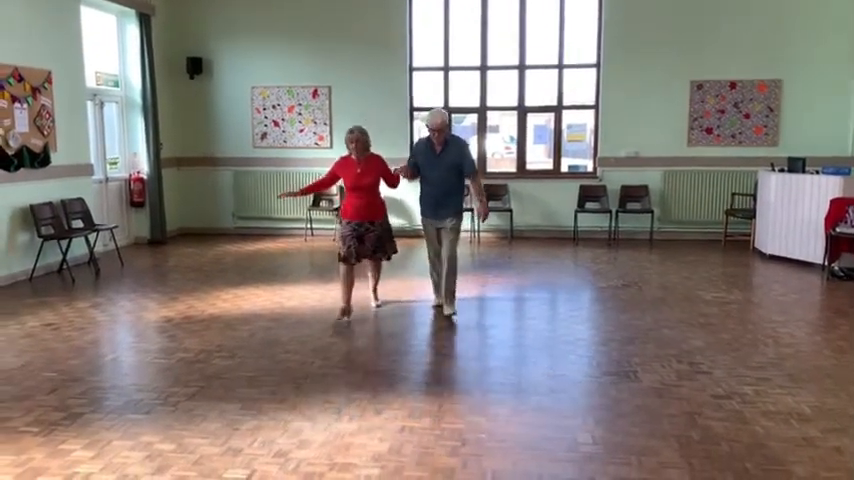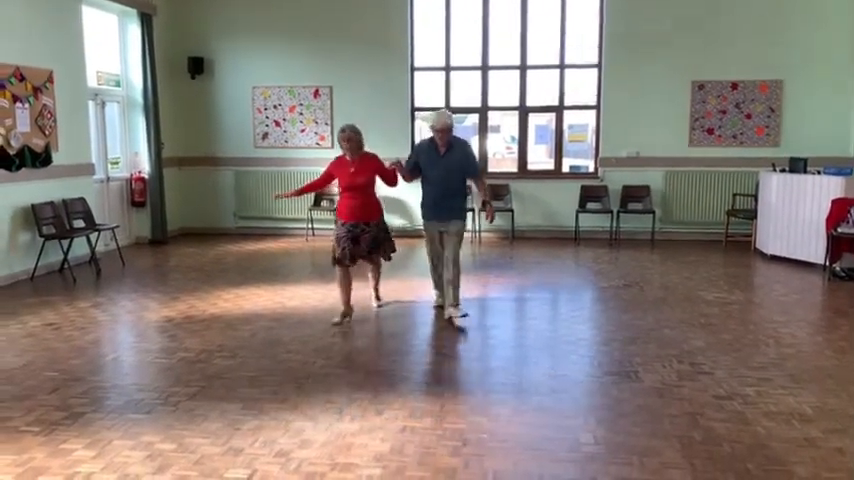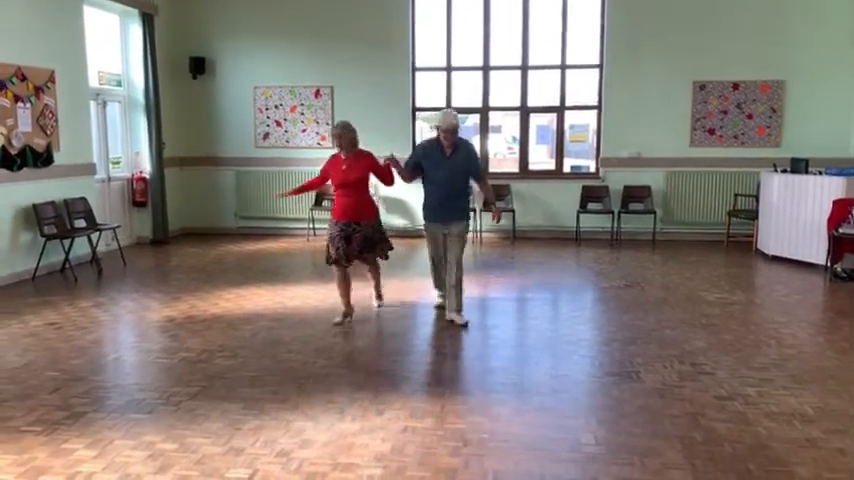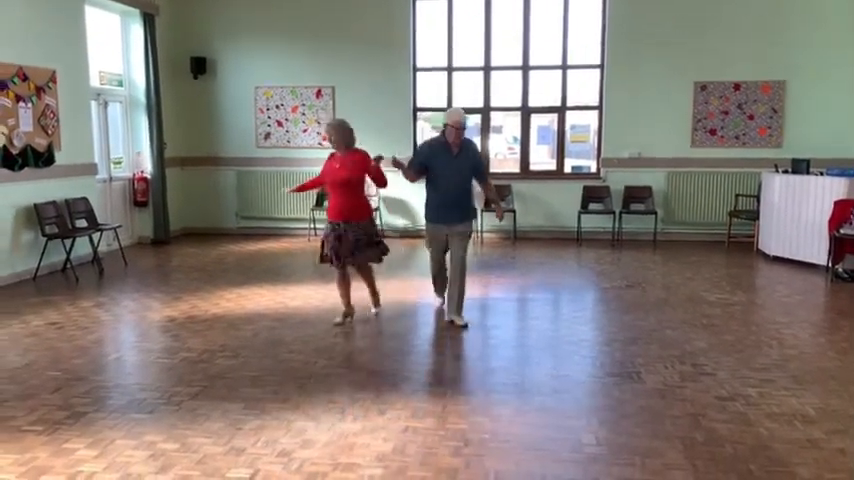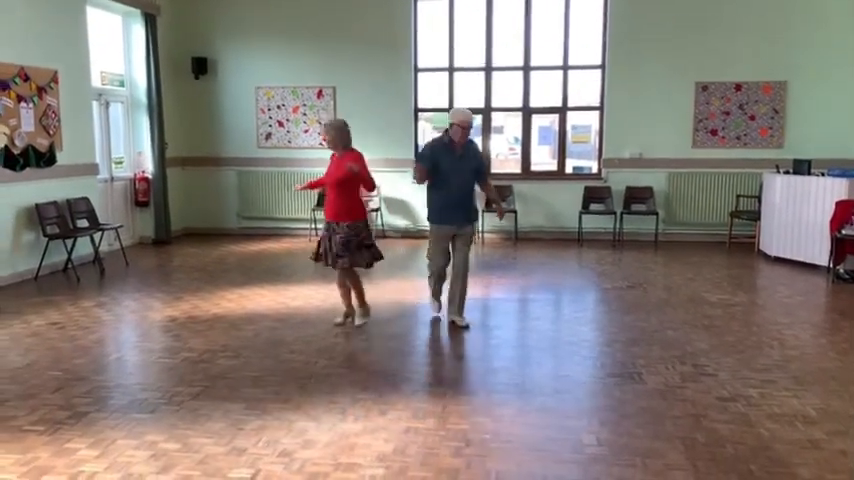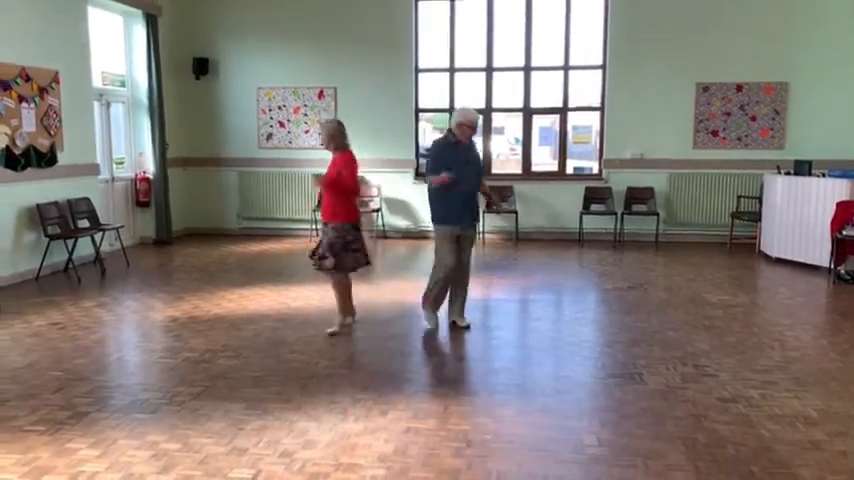
dt=0.1s
person 1, frame 1
left shoulder: (459, 146)
right shoulder: (420, 147)
left elbow: (473, 176)
right elbow: (413, 173)
left wrist: (481, 200)
right wrist: (405, 172)
left hip: (451, 212)
right hip: (428, 212)
left knee: (448, 255)
right knee: (434, 255)
left ankle: (448, 301)
right ankle: (439, 294)
person 1, frame 2
left shoulder: (463, 148)
right shoulder: (422, 148)
left elbow: (477, 178)
right elbow: (410, 176)
left wrist: (487, 202)
right wrist: (400, 169)
left hip: (455, 215)
right hip: (431, 214)
left knee: (452, 259)
right knee: (435, 257)
left ankle: (453, 307)
right ankle: (440, 294)
person 1, frame 3
left shoulder: (467, 149)
right shoulder: (424, 149)
left elbow: (481, 179)
right elbow: (409, 176)
left wrist: (492, 203)
right wrist: (397, 166)
left hip: (458, 217)
right hip: (433, 216)
left knee: (454, 262)
right knee: (437, 258)
left ankle: (454, 310)
right ankle: (441, 292)
person 1, frame 4
left shoulder: (471, 148)
right shoulder: (429, 148)
left elbow: (483, 179)
right elbow: (413, 176)
left wrist: (496, 202)
right wrist: (402, 167)
left hip: (463, 217)
right hip: (436, 217)
left knee: (458, 264)
right knee: (436, 257)
left ankle: (455, 312)
right ankle: (439, 292)
person 1, frame 5
left shoulder: (472, 148)
right shoulder: (434, 148)
left elbow: (482, 179)
right elbow: (422, 178)
left wrist: (496, 202)
right wrist: (419, 172)
left hip: (466, 217)
right hip: (440, 218)
left knee: (461, 265)
right knee: (439, 260)
left ankle: (456, 312)
right ankle: (435, 295)
person 1, frame 6
left shoulder: (470, 148)
right shoulder: (439, 148)
right elbow: (432, 181)
left wrist: (490, 197)
right wrist: (441, 178)
left hip: (468, 218)
right hip: (445, 219)
left knee: (462, 266)
right knee: (446, 263)
left ankle: (456, 314)
right ankle: (429, 306)
person 2, frame 1
left shoulder: (377, 161)
right shoulder: (343, 163)
left elbow: (392, 183)
right elbow: (324, 182)
left wrist: (398, 174)
right wrist: (299, 192)
left hip: (375, 218)
right hip: (351, 219)
left knee: (375, 258)
right knee: (347, 262)
left ankle: (373, 292)
right ankle: (345, 307)
person 2, frame 2
left shoulder: (371, 159)
right shoulder: (337, 163)
left elbow: (391, 182)
right elbow: (319, 182)
left wrist: (393, 169)
right wrist: (294, 193)
left hip: (370, 218)
right hip: (346, 220)
left knee: (374, 259)
right knee: (342, 265)
left ankle: (375, 292)
right ankle: (346, 309)
person 2, frame 3
left shoulder: (366, 157)
right shoulder: (333, 161)
left elbow: (388, 182)
right elbow: (318, 181)
left wrist: (387, 166)
right wrist: (293, 191)
left hip: (365, 218)
right hip: (340, 219)
left knee: (369, 259)
right knee: (339, 264)
left ankle: (377, 290)
right ankle: (346, 309)
person 2, frame 4
left shoulder: (359, 156)
right shoulder: (331, 158)
left elbow: (382, 183)
right elbow: (321, 180)
left wrist: (376, 167)
right wrist: (298, 188)
left hip: (356, 219)
right hip: (335, 220)
left knee: (359, 263)
right knee: (339, 266)
left ankle: (374, 294)
right ankle: (347, 309)
person 2, frame 5
left shoulder: (354, 156)
right shoulder: (335, 157)
left elbow: (370, 187)
left wrist: (358, 173)
right wrist: (308, 185)
left hip: (351, 220)
right hip: (333, 220)
left knee: (346, 267)
right knee: (339, 267)
left ankle: (363, 306)
right ankle: (348, 309)
person 2, frame 6
left shoulder: (344, 158)
right shoulder: (340, 156)
left elbow: (354, 190)
left wrist: (329, 180)
right wrist: (326, 181)
left hip: (342, 221)
right hip: (336, 220)
left knee: (334, 269)
right knee: (340, 268)
left ankle: (345, 318)
right ankle: (349, 311)
